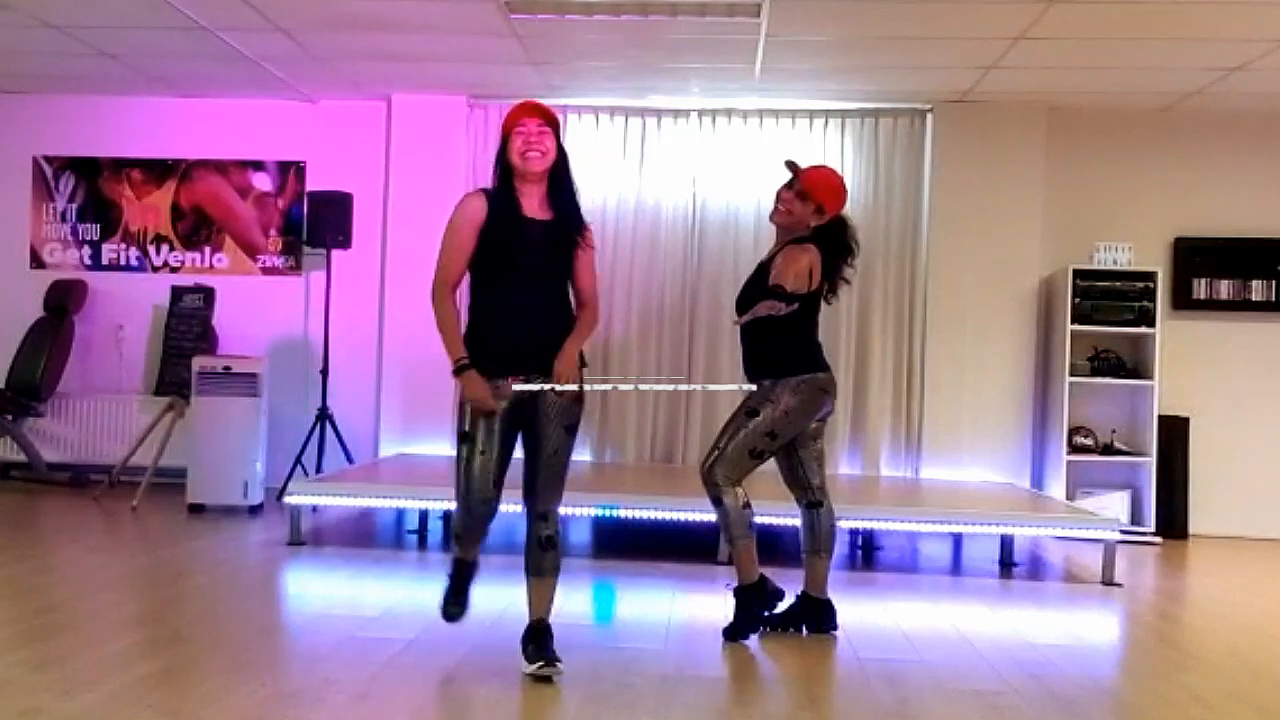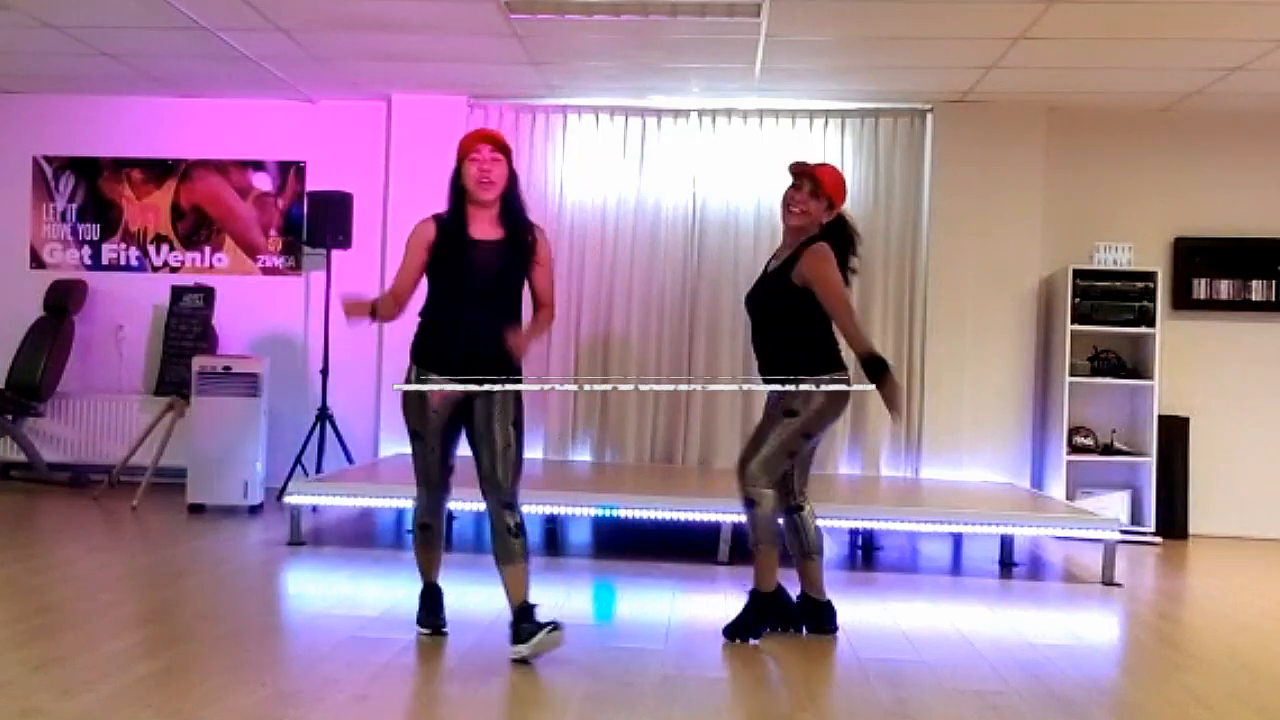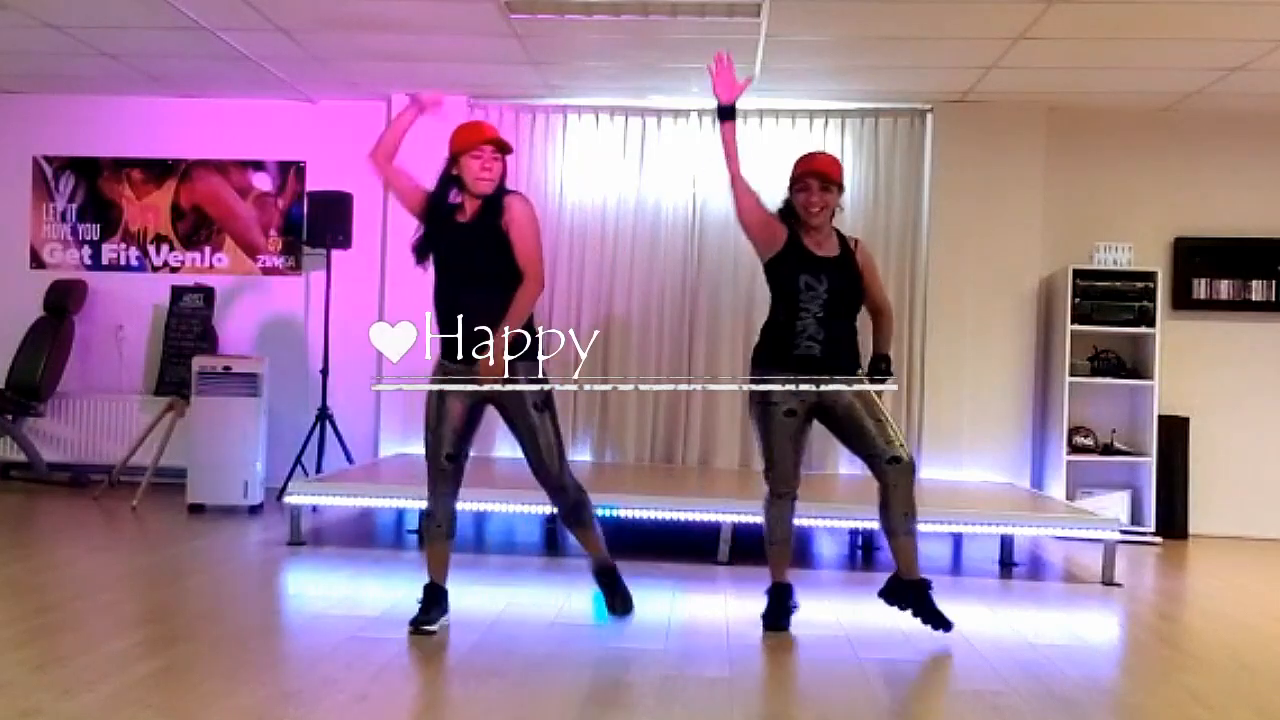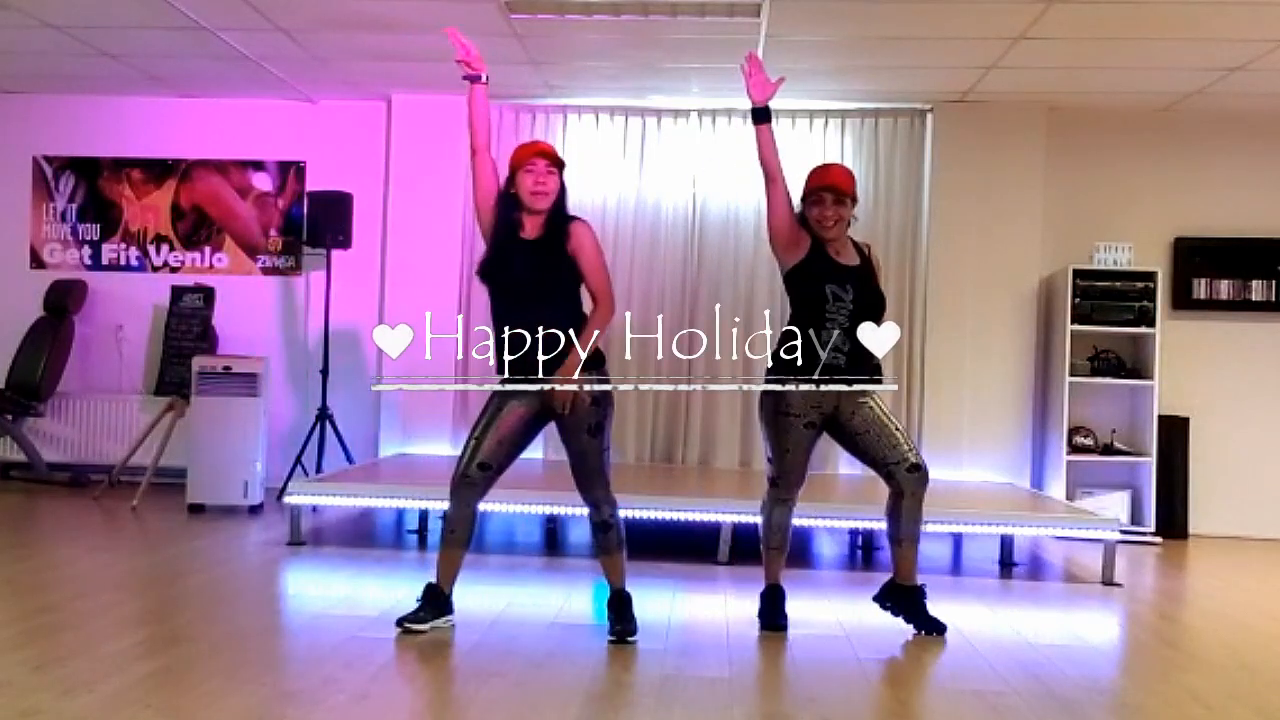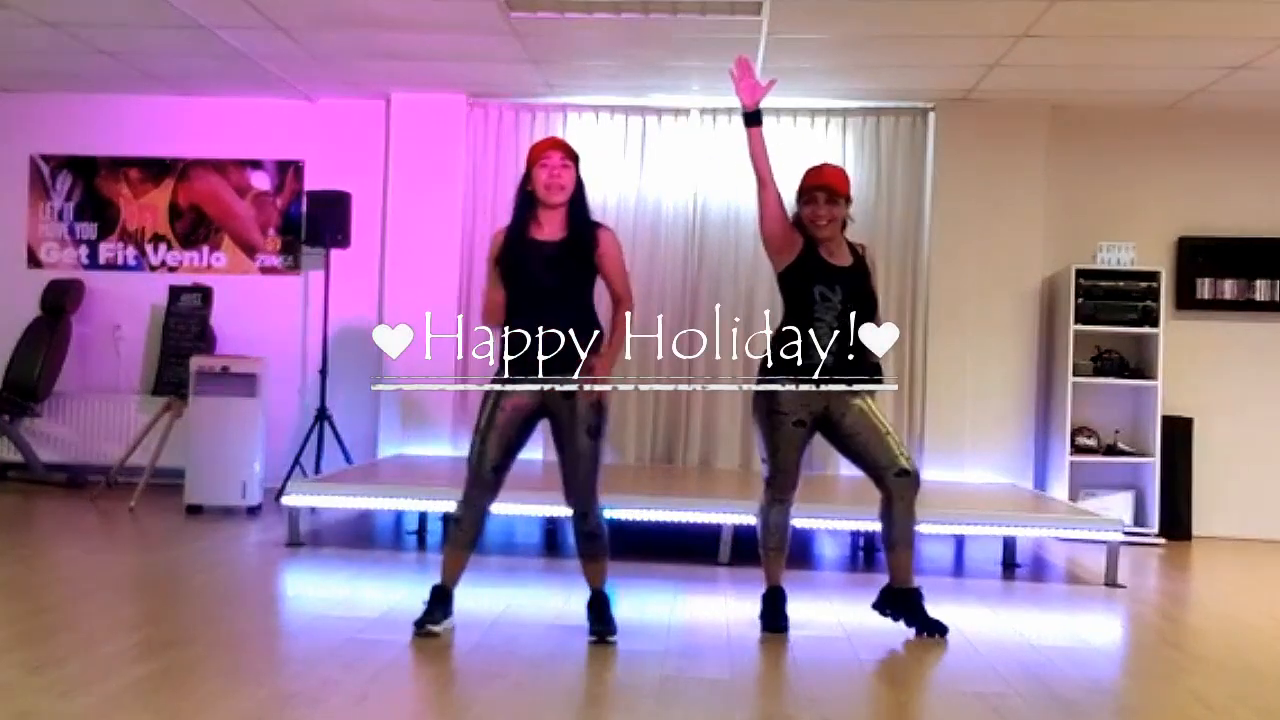
dt=0.5s
person 1, frame 1
left shoulder: (573, 223)
right shoulder: (479, 208)
left elbow: (589, 304)
right elbow: (443, 292)
left wrist: (572, 348)
right wrist: (463, 368)
left hip: (554, 378)
right hip: (492, 378)
left knee: (543, 505)
right knee: (477, 502)
left ankle: (539, 632)
right ankle: (464, 564)
person 1, frame 2
left shoulder: (529, 238)
right shoulder: (431, 231)
left elbow: (545, 307)
right elbow: (396, 303)
left wrist: (527, 334)
right wrist: (368, 308)
left hip: (497, 378)
right hip: (434, 376)
left knee: (501, 494)
right knee: (433, 492)
left ankle: (522, 618)
right ankle: (430, 595)
person 1, frame 3
left shoulder: (512, 207)
right shoulder: (435, 211)
left elbow: (533, 280)
right elbow: (381, 160)
left wrist: (500, 341)
right wrist: (416, 109)
left hip: (511, 357)
right hip: (454, 365)
left knee: (552, 473)
right knee: (441, 483)
left ankle: (604, 568)
right ankle: (435, 597)
person 1, frame 4
left shoulder: (574, 233)
right shoulder: (498, 229)
left elbow: (605, 304)
right elbow: (477, 153)
left wrist: (578, 361)
right wrist: (477, 82)
left hip: (578, 381)
right hip: (519, 385)
left knee: (596, 494)
right knee: (466, 484)
left ankle: (619, 601)
right ankle: (439, 599)
person 1, frame 5
left shoulder: (597, 239)
right shoulder: (508, 238)
left elbow: (623, 303)
right elbow: (494, 314)
left wrist: (607, 361)
left hip: (577, 380)
right hip: (518, 378)
left knee: (582, 497)
right knee: (478, 485)
left ankle: (599, 600)
right ankle: (443, 597)
person 2, frame 1
left shoulder: (798, 254)
right shoulder: (791, 252)
left elbow: (780, 294)
left wrist: (773, 302)
left hip: (790, 386)
right hip: (807, 386)
left knee: (719, 474)
right knee: (810, 493)
left ankle: (753, 589)
right ankle: (815, 603)
person 2, frame 2
left shoulder: (817, 256)
right shoulder: (780, 257)
left elbow: (845, 319)
left wrist: (877, 367)
left hip: (815, 388)
right hip: (779, 391)
left knee: (756, 476)
right knee: (785, 496)
left ankle: (766, 597)
right ankle: (813, 603)
person 2, frame 3
left shoulder: (856, 252)
right shoulder: (774, 235)
left elbow: (881, 311)
right elbow: (735, 179)
left wrist: (881, 367)
right wrist: (726, 111)
left hip: (840, 380)
right hip: (780, 377)
left knee: (896, 463)
right knee: (782, 485)
left ankle: (908, 580)
right ankle: (780, 590)
person 2, frame 4
left shoulder: (866, 257)
right shoulder: (796, 248)
right elbow: (773, 178)
left wrist: (871, 371)
right wrist: (760, 111)
left hip: (854, 392)
right hip: (796, 388)
left knee: (911, 474)
right knee: (784, 488)
left ankle: (903, 588)
right ankle: (772, 592)
person 2, frame 5
left shoulder: (861, 257)
right shoulder: (789, 247)
right elbow: (764, 181)
left wrist: (870, 375)
right wrist: (751, 112)
left hip: (846, 391)
right hip: (788, 387)
left knee: (902, 478)
right knee: (780, 490)
left ankle: (901, 593)
right ankle: (773, 595)
